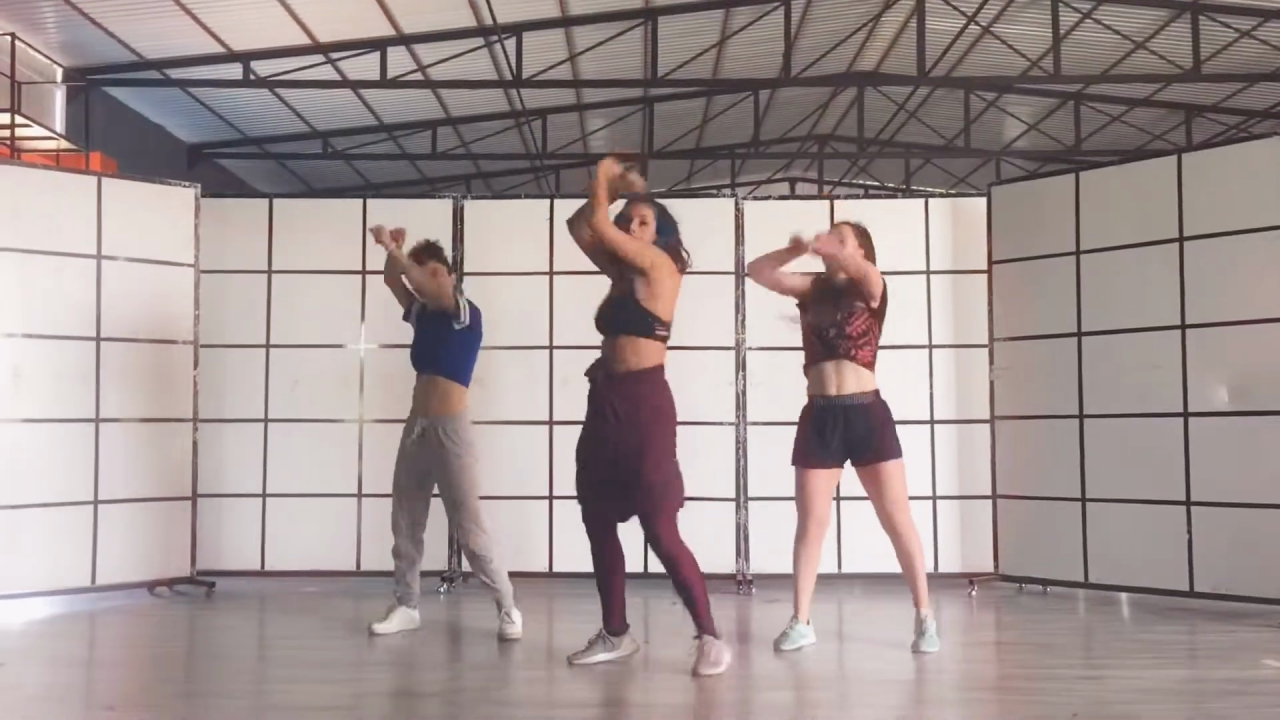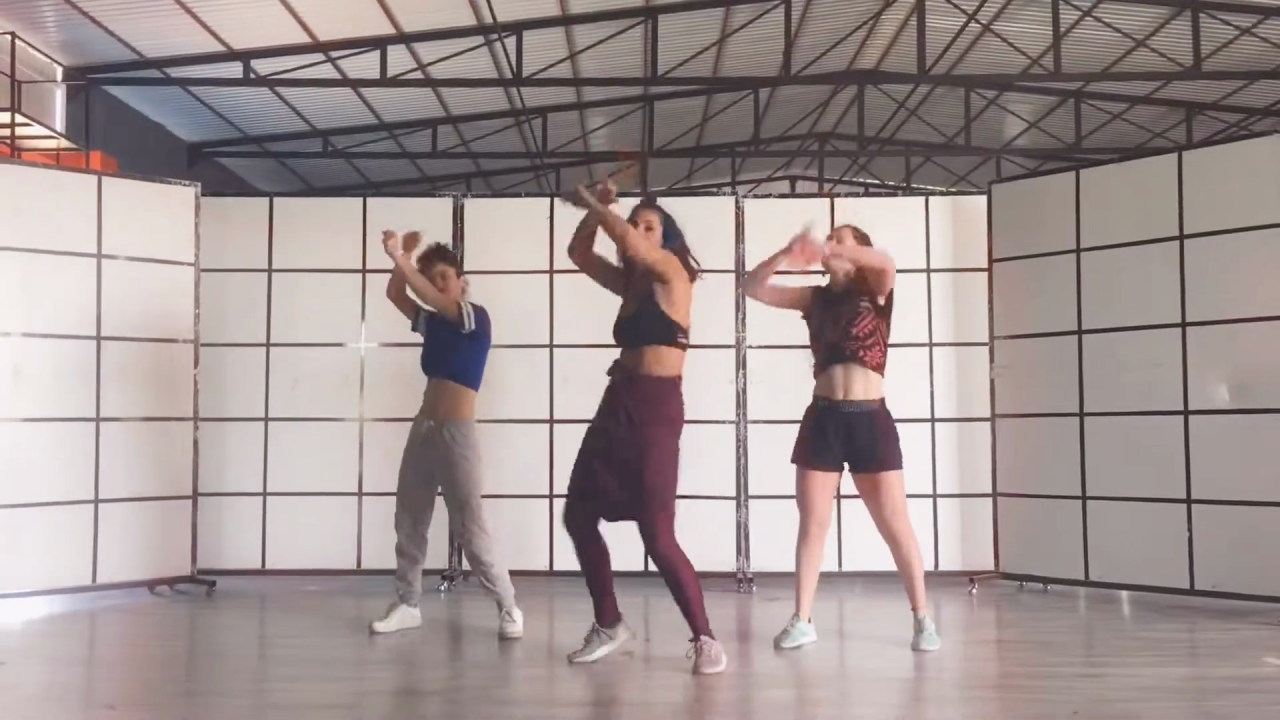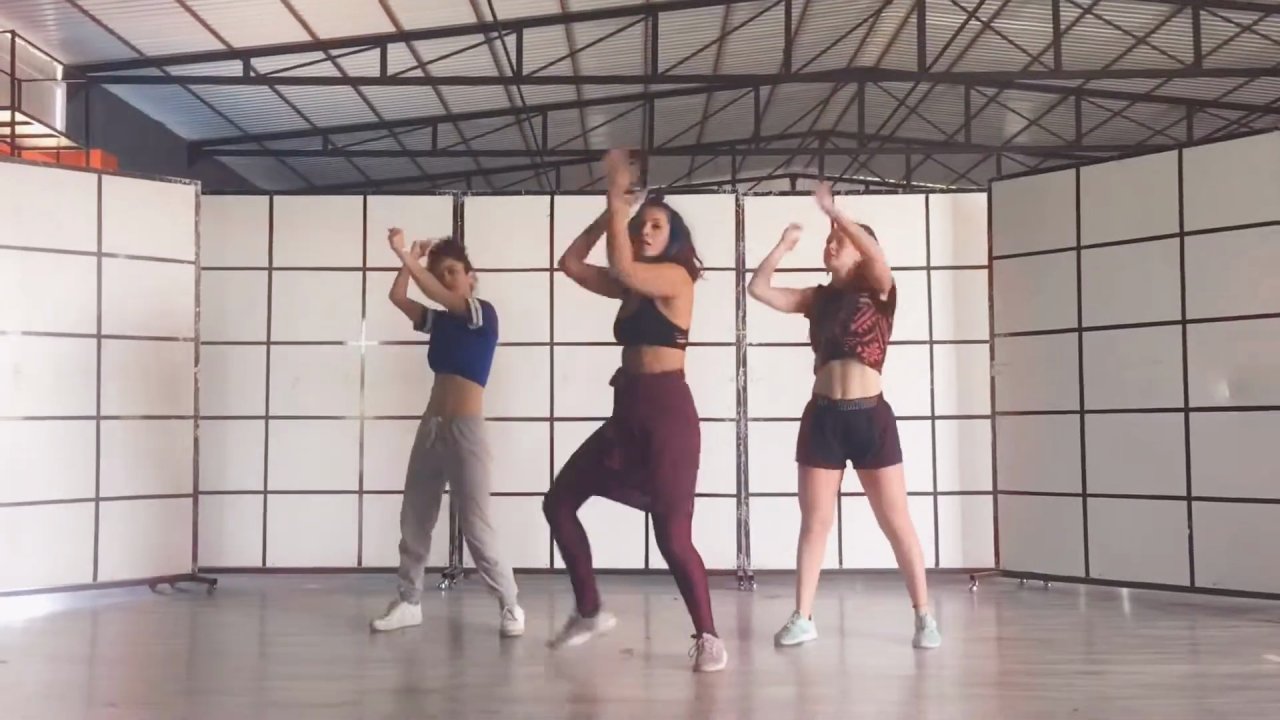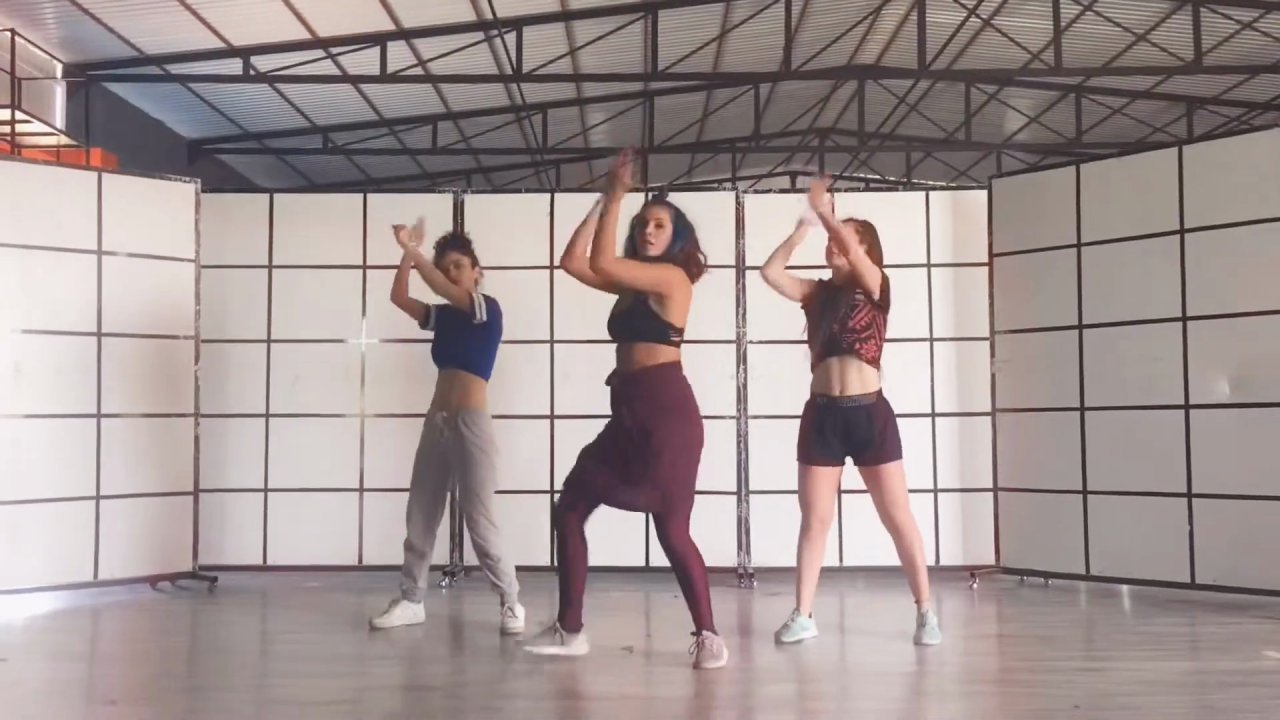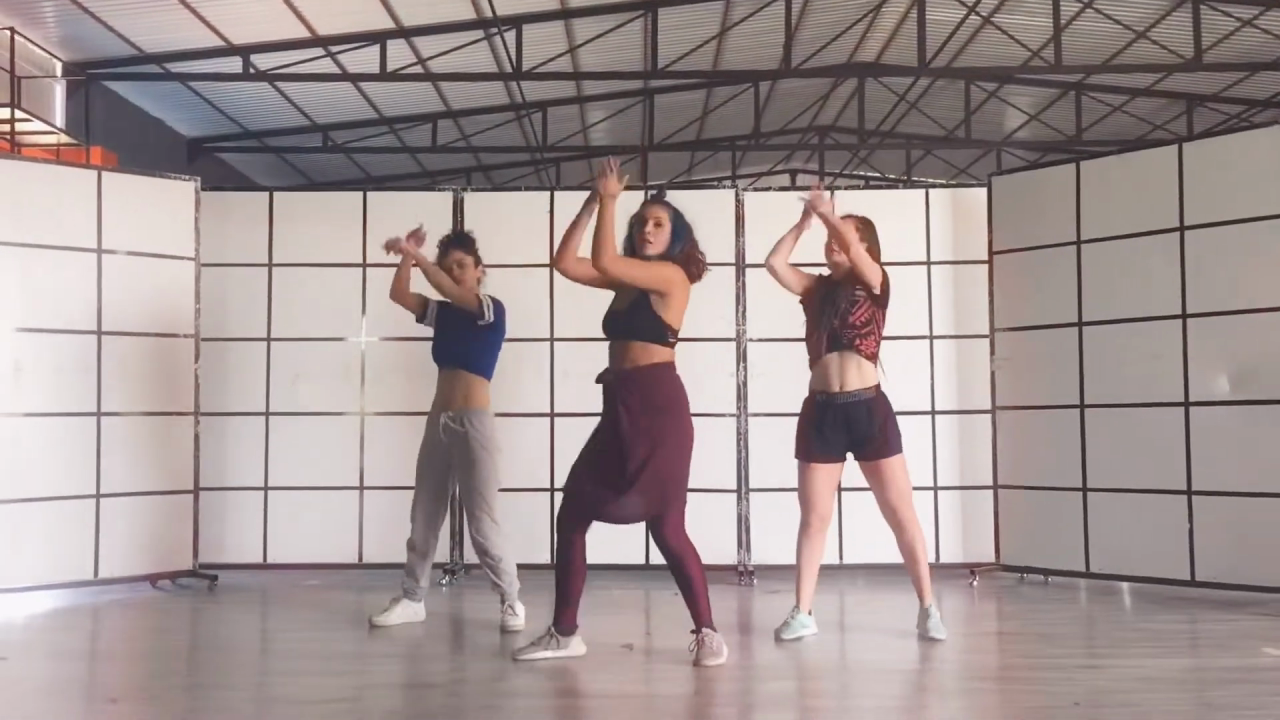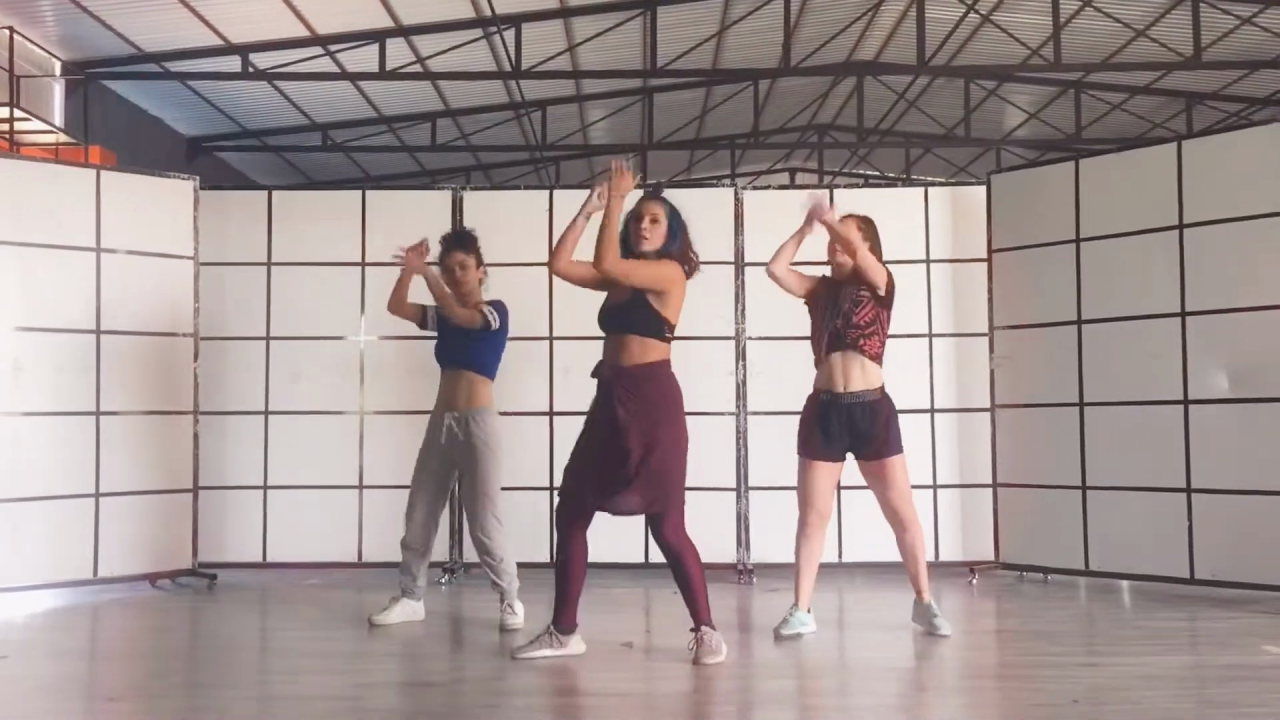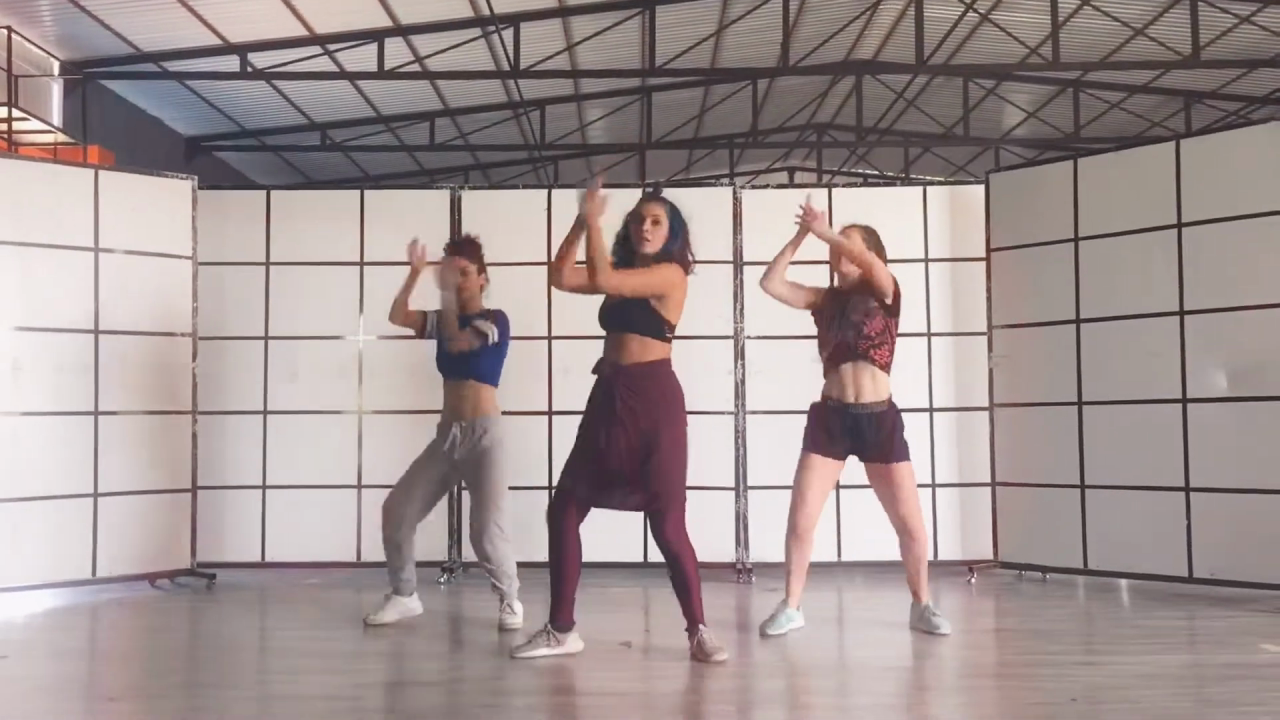
dt=0.1s
person 1, frame 1
left shoulder: (661, 267)
right shoulder: (624, 274)
left elbow: (599, 225)
right elbow: (582, 228)
left wrist: (603, 176)
right wrist: (612, 184)
left hip: (645, 406)
right hip: (606, 406)
left knee: (661, 534)
right knee: (598, 524)
left ankle: (710, 638)
right ankle: (616, 633)
person 1, frame 2
left shoulder: (673, 273)
right shoulder: (631, 283)
left elbow: (626, 239)
right elbow: (579, 252)
left wrist: (595, 205)
right wrist: (599, 207)
left hip: (655, 413)
right hip: (615, 411)
left knee: (659, 540)
right knee: (578, 518)
left ankle: (706, 639)
right ankle: (608, 625)
person 1, frame 3
left shoulder: (677, 276)
right shoulder: (633, 287)
left elbow: (623, 267)
right elbow: (571, 265)
left wrist: (617, 197)
right wrist: (608, 208)
left hip: (667, 412)
right hip: (628, 414)
left knee: (672, 535)
right knee: (560, 502)
left ankle: (709, 637)
right ankle: (589, 611)
person 1, frame 4
left shoulder: (672, 276)
right shoulder: (629, 281)
left elbow: (601, 260)
right elbow: (571, 261)
left wrist: (615, 197)
right wrist: (604, 202)
left hip: (667, 409)
right hip: (627, 412)
left knee: (672, 531)
right knee: (569, 511)
left ankle: (708, 634)
right ankle: (569, 629)
person 1, frame 5
left shoulder: (671, 275)
right shoulder: (627, 281)
left elbow: (603, 262)
right elbow: (564, 262)
left wrist: (608, 200)
right wrist: (590, 203)
left hip: (660, 406)
right hip: (618, 409)
left knee: (666, 528)
right knee: (571, 518)
left ankle: (707, 632)
right ankle: (564, 632)
person 1, frame 6
left shoulder: (669, 273)
right shoulder: (621, 280)
left elbow: (604, 263)
right elbow: (559, 264)
left wrist: (616, 199)
right wrist: (590, 205)
left hip: (653, 403)
right hip: (609, 406)
left knee: (667, 526)
right knee: (570, 516)
left ankle: (706, 630)
right ankle: (564, 631)
person 1, frame 7
left shoulder: (671, 275)
right shoulder: (622, 273)
left elbow: (604, 278)
right elbow: (562, 277)
left wrist: (596, 222)
right wrist: (582, 222)
left hip: (653, 404)
right hip: (606, 406)
left knee: (667, 527)
right knee: (564, 513)
left ankle: (699, 631)
right ankle: (562, 629)
person 2, frame 1
left shoulder: (872, 291)
right shoulder: (815, 288)
left elbow: (866, 272)
right elbow: (757, 271)
left wrist: (826, 245)
right wrist: (798, 247)
left hip: (868, 413)
right hip: (820, 417)
left knee: (899, 521)
right knee: (811, 524)
left ankle: (924, 618)
right ankle: (801, 621)
person 2, frame 2
left shoulder: (876, 291)
right shoulder: (816, 298)
left elbow: (885, 262)
right elbow: (753, 288)
left wrist: (831, 250)
right wrist: (786, 255)
left hip: (870, 421)
right hip: (823, 420)
left knee: (896, 526)
right knee: (813, 524)
left ankle: (922, 618)
right ankle: (802, 620)
person 2, frame 3
left shoulder: (879, 290)
right shoulder: (817, 297)
left elbow: (876, 252)
right elbow: (757, 287)
left wrist: (837, 213)
right wrist: (785, 243)
left hip: (870, 416)
right hip: (822, 417)
left knee: (896, 523)
right knee: (815, 522)
left ankle: (923, 614)
right ankle: (802, 616)
person 2, frame 4
left shoulder: (873, 285)
right shoulder: (818, 292)
left elbow: (857, 258)
right elbow: (769, 274)
left wrist: (823, 209)
right wrist: (800, 232)
left hip: (869, 413)
right hip: (822, 414)
left knee: (899, 518)
right knee: (815, 519)
left ankle: (925, 610)
right ankle: (803, 614)
person 2, frame 5
left shoulder: (875, 282)
right shoulder: (816, 288)
left elbow: (852, 250)
right elbow: (774, 262)
left wrist: (825, 211)
right wrist: (805, 220)
left hip: (868, 408)
right hip: (821, 410)
left knee: (901, 514)
right knee: (815, 516)
left ankle: (928, 606)
right ankle: (802, 612)
person 2, frame 6
left shoulder: (879, 282)
right shoulder: (820, 289)
left elbow: (856, 253)
right elbow: (774, 268)
left wrist: (827, 218)
right wrist: (808, 226)
left hip: (871, 408)
right hip: (824, 409)
left knee: (902, 513)
right knee: (813, 514)
left ankle: (924, 602)
right ankle: (801, 610)
person 2, frame 7
left shoulder: (885, 293)
right shoulder: (824, 299)
left elbow: (872, 266)
right elbow: (769, 285)
left wrist: (827, 232)
right wrist: (799, 236)
left hip: (881, 419)
right hip: (831, 419)
left knee: (910, 522)
right knee: (801, 519)
left ankle: (921, 606)
right ankle: (789, 607)
person 3, frame 1
left shoulder: (467, 314)
right shoulder: (424, 317)
left elbow: (433, 288)
right elbow: (393, 280)
left wrist: (394, 248)
right wrist: (394, 248)
left hip: (450, 431)
right hip: (415, 430)
left knee: (468, 527)
right knee: (406, 523)
left ankle: (508, 608)
right ankle: (406, 606)
person 3, frame 2
left shoulder: (476, 318)
right shoulder: (433, 324)
left elbow: (437, 298)
right elbow: (396, 294)
left wrist: (402, 260)
right wrist: (402, 258)
left hip: (457, 433)
right hip: (422, 430)
left knee: (470, 529)
right knee: (409, 523)
left ankle: (508, 607)
right ankle: (408, 604)
person 3, frame 3
left shoulder: (484, 314)
right shoulder: (440, 321)
left elbow: (442, 295)
right elbow: (398, 298)
left wrist: (407, 257)
right wrist: (411, 259)
left hip: (465, 430)
right hip: (430, 428)
left knee: (476, 524)
right knee: (414, 520)
left ankle: (510, 606)
right ankle: (409, 602)
person 3, frame 4
left shoulder: (487, 309)
right shoulder: (442, 316)
left elbow: (446, 290)
right elbow: (399, 297)
left wrist: (412, 250)
right wrist: (409, 253)
left hip: (470, 424)
right hip: (435, 423)
left knee: (479, 519)
right knee: (420, 516)
left ankle: (511, 602)
right ankle: (411, 601)
person 3, frame 5
left shoulder: (492, 308)
right shoulder: (443, 312)
left elbow: (454, 293)
right elbow: (398, 295)
left wrist: (413, 255)
right wrist: (408, 255)
left hip: (474, 424)
right hip: (438, 423)
left knee: (481, 519)
right knee: (424, 515)
left ankle: (511, 600)
right ankle: (411, 599)
person 3, frame 6
left shoulder: (495, 311)
right shoulder: (444, 316)
left elbow: (457, 312)
right elbow: (396, 306)
left wrist: (423, 270)
right wrist: (412, 266)
left hip: (476, 424)
right hip: (440, 423)
left knee: (484, 519)
right knee: (419, 514)
left ankle: (510, 599)
right ankle: (411, 598)
person 3, frame 7
left shoulder: (495, 320)
right shoulder: (444, 317)
left elbow: (456, 343)
right elbow: (398, 317)
left wrist: (447, 297)
right wrist: (415, 272)
left hip: (484, 438)
right hip: (446, 437)
left knee: (487, 528)
right knee: (397, 509)
left ankle: (510, 600)
right ankle: (404, 595)
